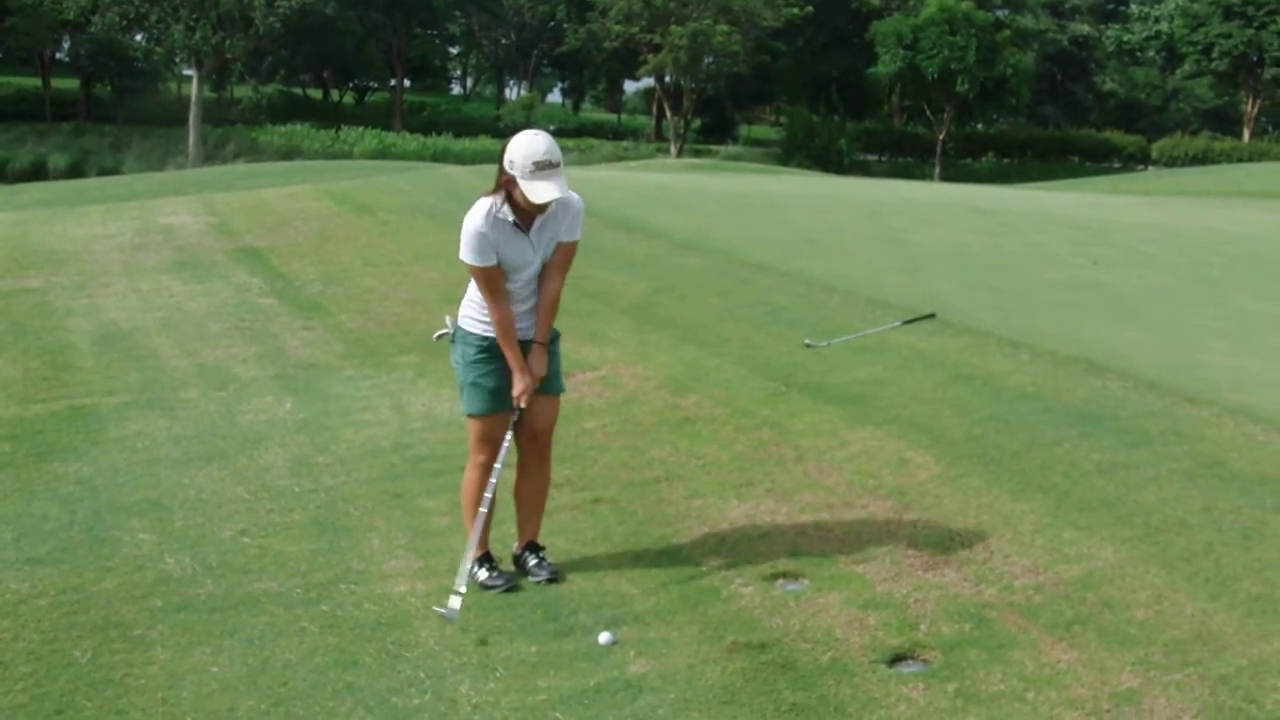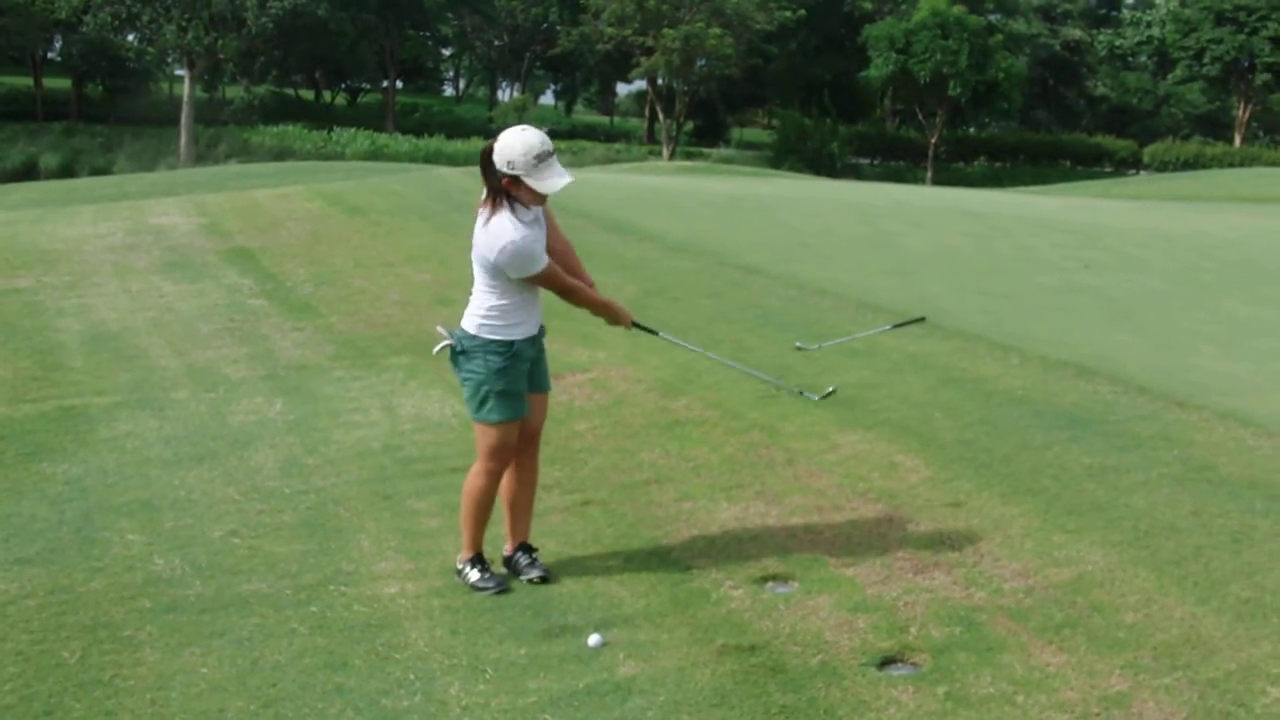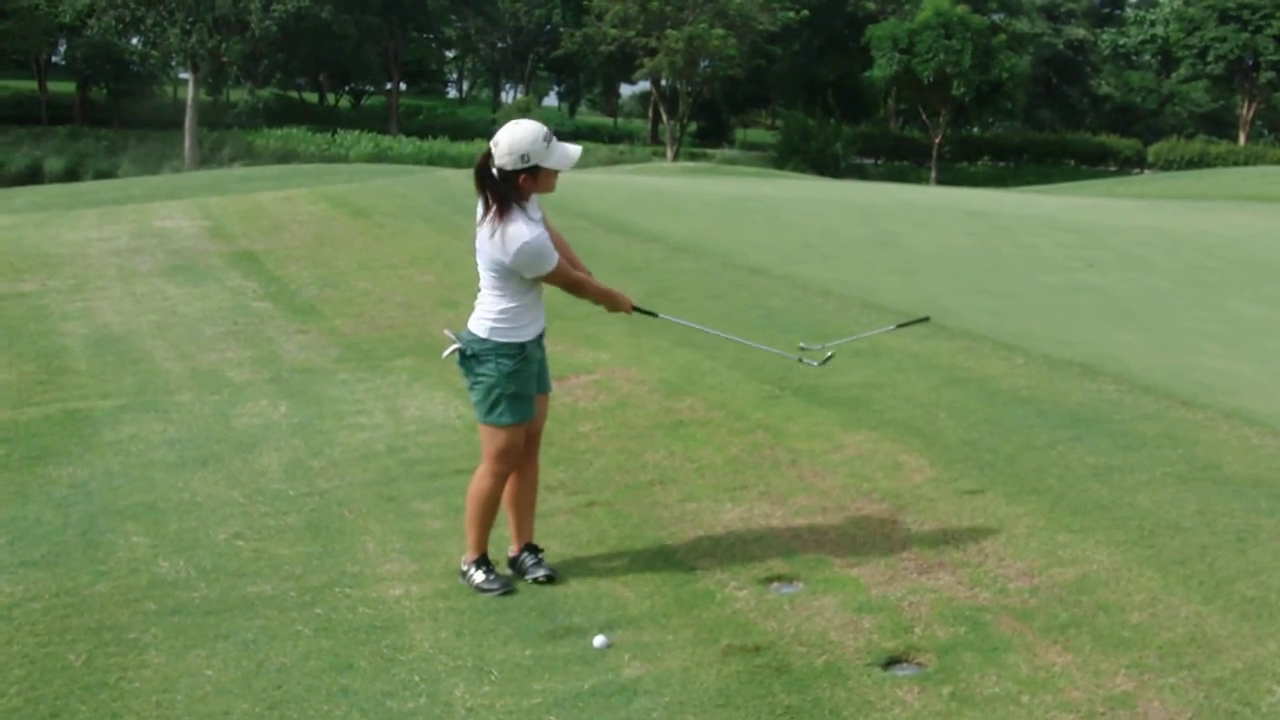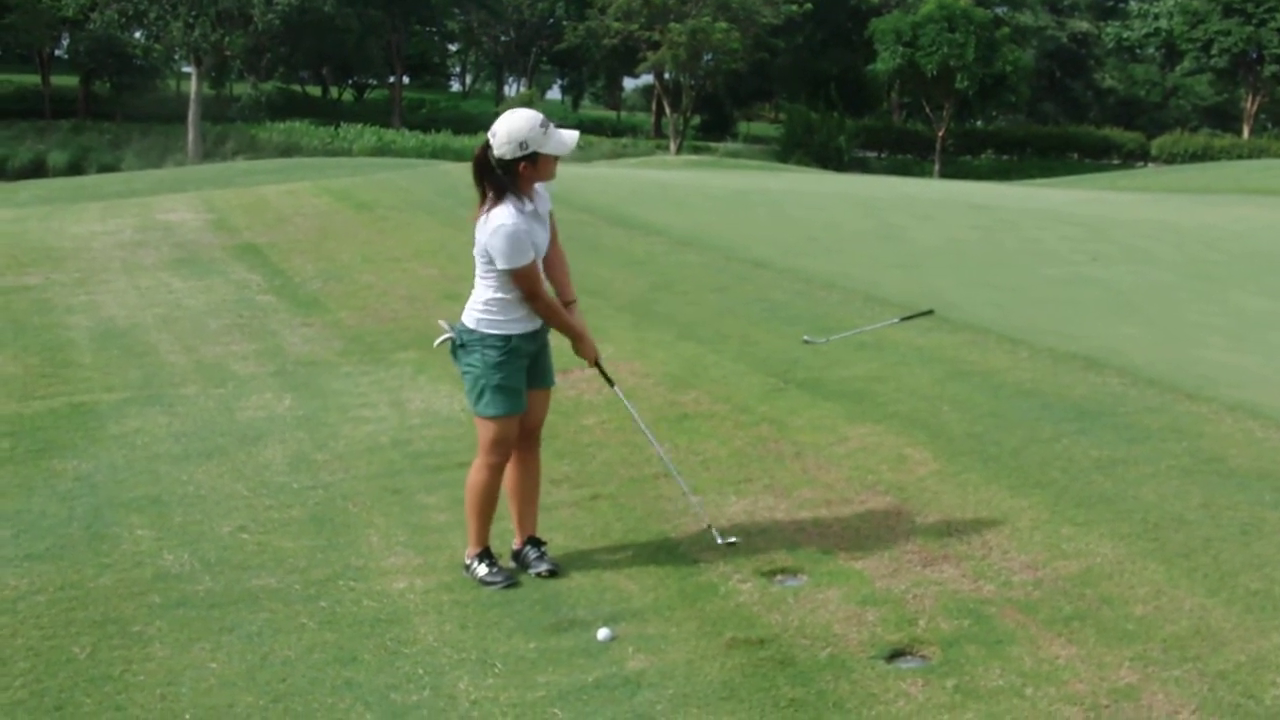
dt=0.3s
person 1, frame 1
left shoulder: (570, 208)
right shoulder: (481, 224)
left elbow: (552, 286)
right elbow: (496, 304)
left wrist: (540, 350)
right wrist: (517, 370)
left hip: (535, 338)
right hip: (485, 343)
left knee: (538, 444)
right knee: (487, 451)
left ankle: (528, 546)
right ankle: (479, 556)
person 1, frame 2
left shoulder: (526, 194)
right shoulder: (511, 239)
left elbow: (555, 238)
right elbow: (562, 286)
left wrist: (594, 293)
right wrist: (609, 310)
left hip: (526, 339)
right hip: (492, 349)
left knee: (527, 445)
right knee: (495, 457)
left ankle: (518, 547)
right ankle: (469, 557)
person 1, frame 3
left shoulder: (511, 195)
right shoulder: (523, 239)
left elbow: (553, 237)
right elbow: (568, 283)
left wrist: (594, 282)
right wrist: (612, 298)
left hip: (525, 341)
right hip: (501, 352)
left knee: (528, 447)
right knee: (501, 459)
left ankle: (523, 547)
right ankle: (473, 559)
person 1, frame 4
left shoulder: (536, 192)
right shoulder: (507, 224)
left elbow: (553, 249)
right elbow: (535, 294)
left wrist: (572, 309)
right wrist: (578, 337)
left hip: (530, 334)
right hip: (492, 342)
left knee: (529, 439)
right knee: (496, 450)
left ankle: (527, 541)
right ankle: (477, 553)
